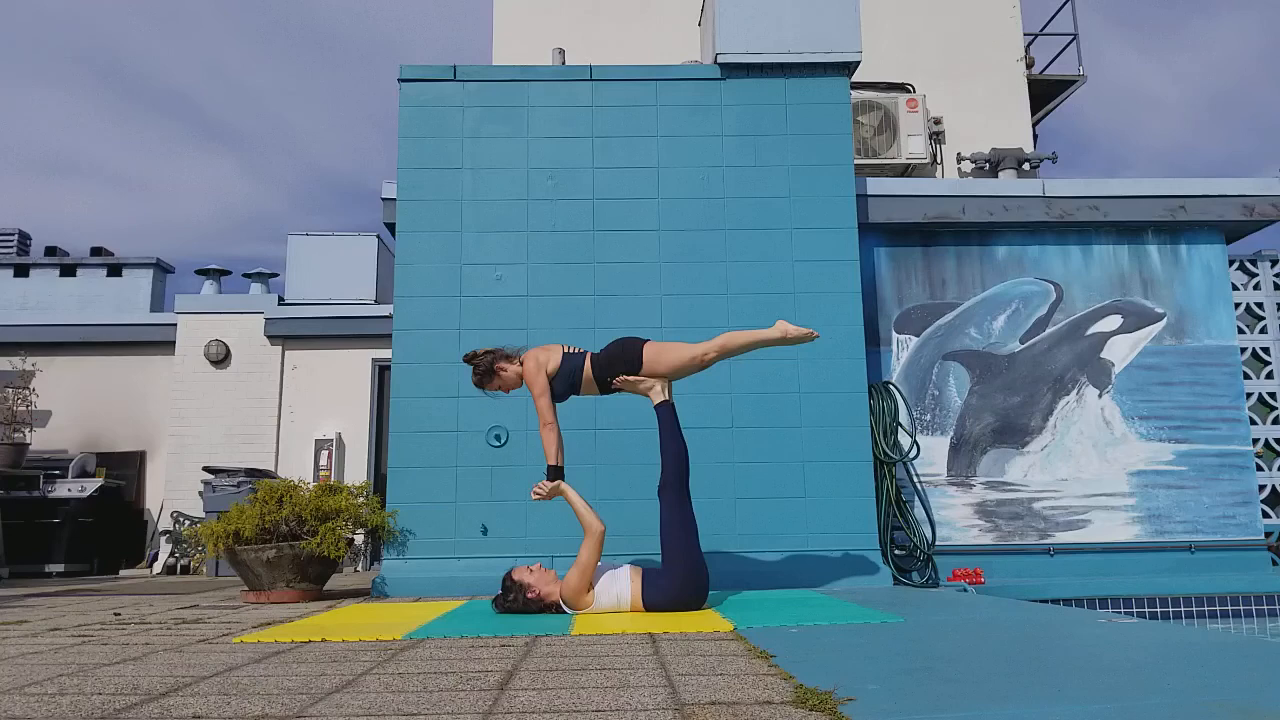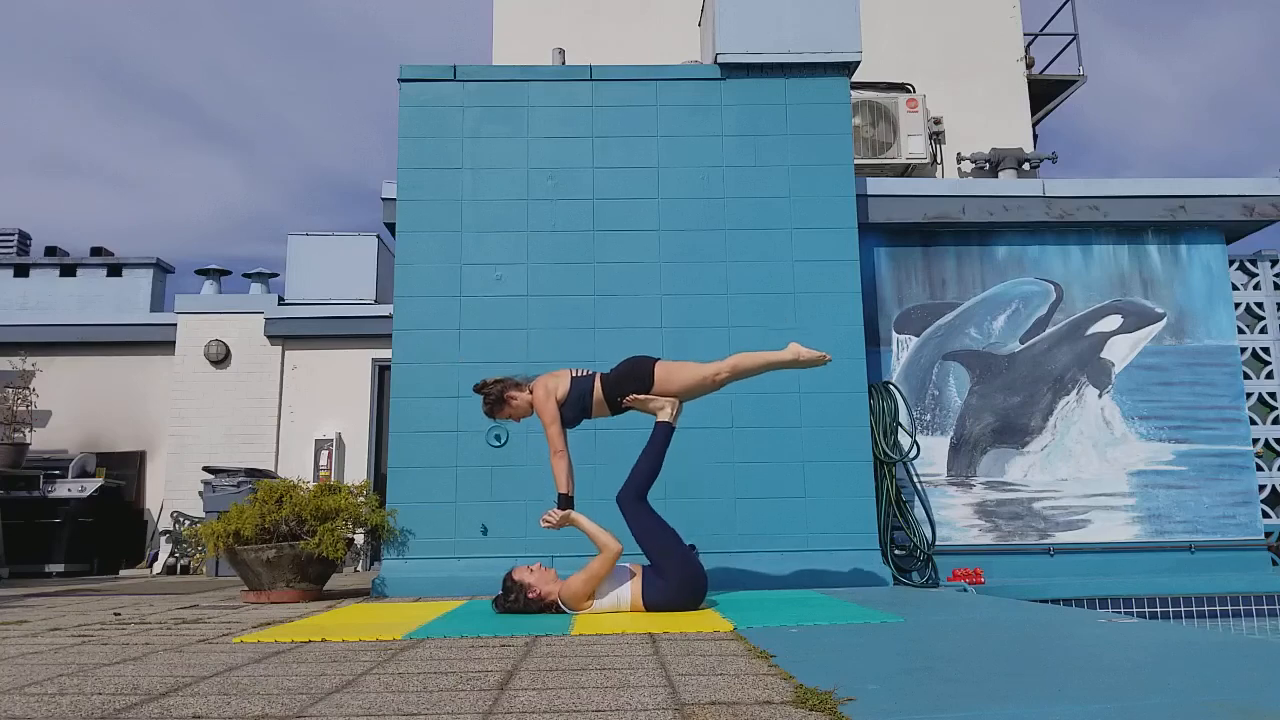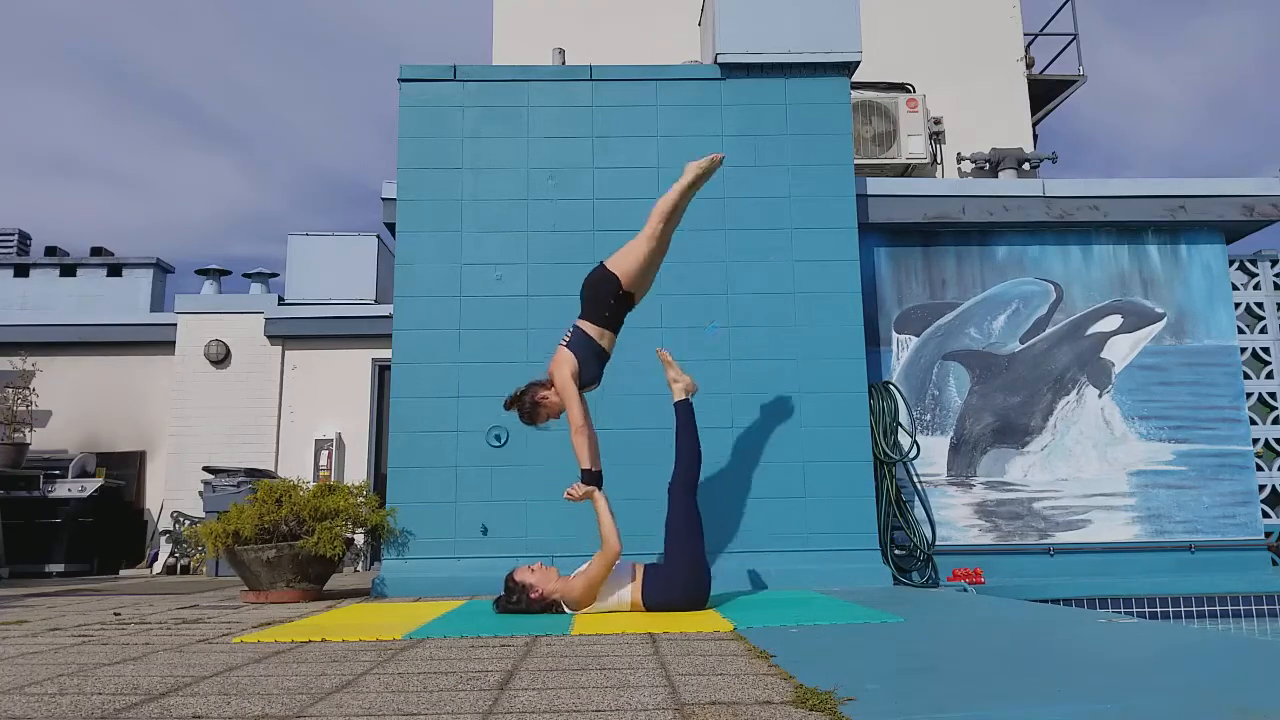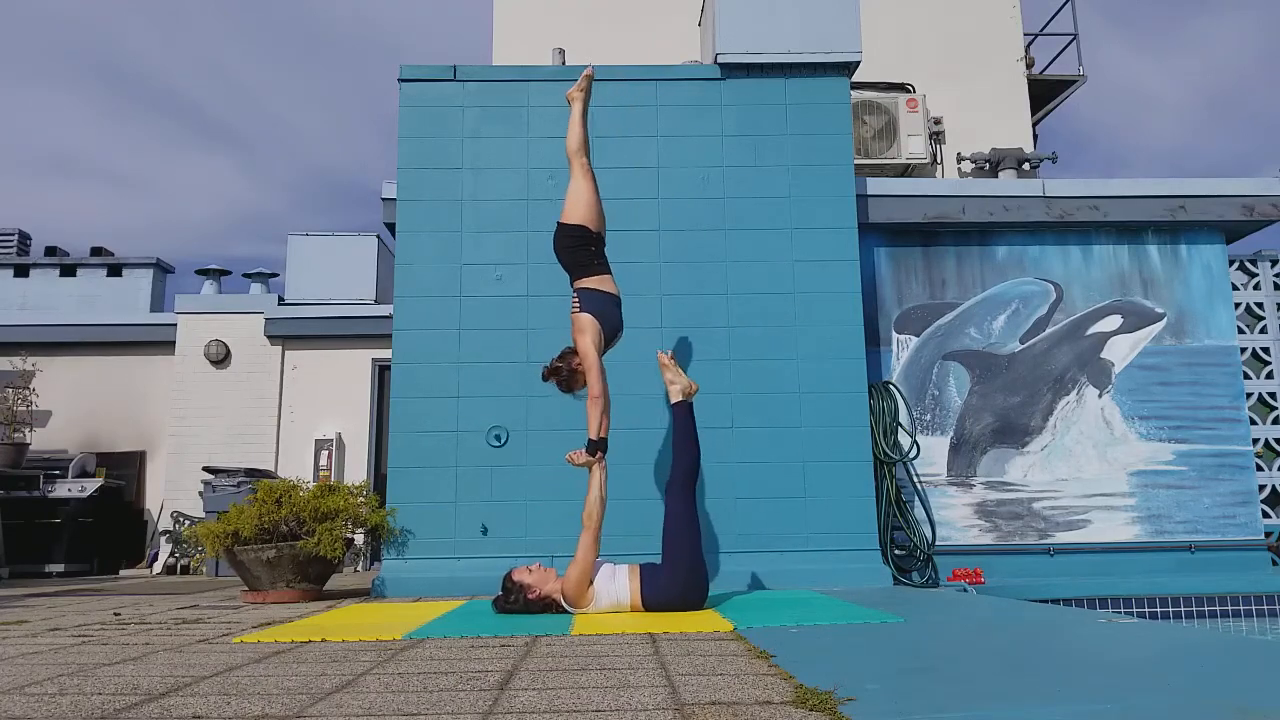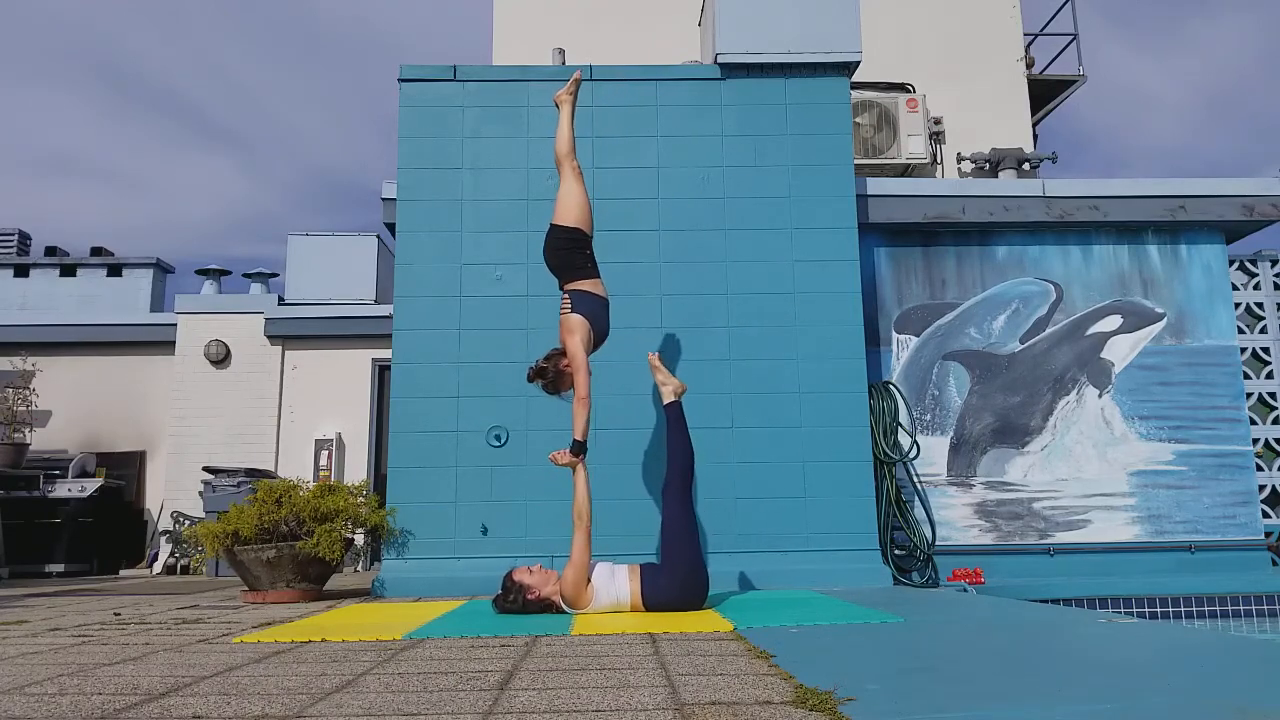
dt=1s
person 1, frame 1
left shoulder: (531, 365)
right shoulder: (538, 364)
left elbow: (548, 424)
right elbow: (552, 425)
left wrist: (554, 475)
right wrist: (557, 473)
left hip: (624, 362)
right hip: (621, 368)
left knee: (706, 353)
right knee: (705, 356)
left ankle: (776, 333)
right ankle: (777, 333)
person 1, frame 2
left shoulder: (540, 393)
right shoulder: (549, 391)
left elbow: (558, 452)
right elbow: (562, 453)
left wrist: (564, 503)
right wrist: (567, 503)
left hip: (635, 381)
right hip: (632, 385)
left knee: (718, 373)
right knee: (717, 376)
left ankle: (788, 355)
right ankle: (788, 355)
person 1, frame 3
left shoulder: (562, 377)
right shoulder: (561, 382)
left elbow: (580, 431)
right elbow: (582, 431)
left wrist: (589, 479)
right wrist: (590, 478)
left hip: (608, 291)
right hip: (609, 300)
left knee: (654, 233)
right knee: (658, 237)
left ankle: (693, 173)
right ankle: (694, 175)
person 1, frame 4
right shoulder: (588, 343)
left elbow: (598, 398)
left wrist: (596, 445)
right wrist: (596, 445)
left hip: (584, 248)
right hip: (579, 247)
left knee: (581, 166)
right knee: (580, 166)
left ankle: (580, 100)
right ankle: (579, 101)
person 1, frame 5
right shoulder: (576, 342)
left elbow: (583, 397)
left wrist: (578, 446)
right wrist: (576, 446)
left hip: (572, 252)
right hip: (569, 251)
left knee: (569, 170)
right knee: (569, 169)
left ankle: (567, 104)
right ankle: (567, 104)
person 2, frame 1
left shoulder: (569, 594)
right shoulder: (571, 593)
right elbow: (596, 531)
right wrist: (564, 489)
right hip: (682, 588)
right knee: (672, 489)
right ankle: (659, 399)
person 2, frame 2
left shoulder: (573, 589)
right shoulder: (571, 593)
right elbow: (613, 548)
right wrist: (573, 517)
left hip: (678, 587)
right hip: (681, 586)
right knee: (629, 498)
left ankle: (665, 419)
right ankle: (665, 419)
person 2, frame 3
left shoulder: (573, 587)
right shoulder: (574, 595)
left elbow: (609, 549)
right elbow: (612, 549)
left wrist: (595, 496)
right wrist: (596, 496)
left hip: (679, 589)
right hip: (681, 589)
right knee: (680, 489)
right ankle: (680, 396)
person 2, frame 4
left shoulder: (574, 588)
right shoulder: (573, 592)
left elbow: (596, 516)
right elbow: (591, 524)
left wrist: (597, 466)
right wrist: (594, 468)
left hip: (679, 586)
right hip: (680, 588)
right knee: (679, 490)
left ankle: (681, 398)
right ankle: (678, 397)
person 2, frame 5
left shoulder: (571, 590)
right shoulder: (571, 593)
left elbow: (583, 522)
right elbow: (582, 524)
left wrist: (579, 466)
right wrist: (578, 469)
left hip: (678, 586)
right hip: (680, 587)
right knee: (676, 491)
right ankle: (669, 399)
